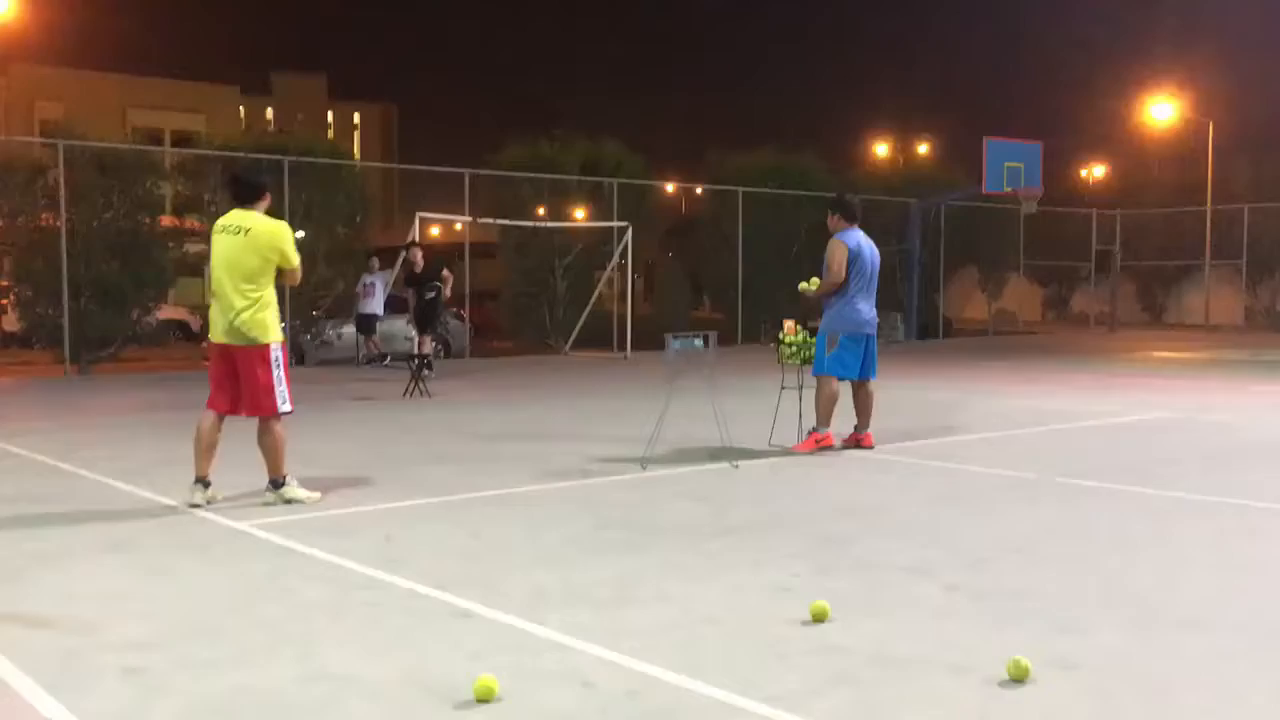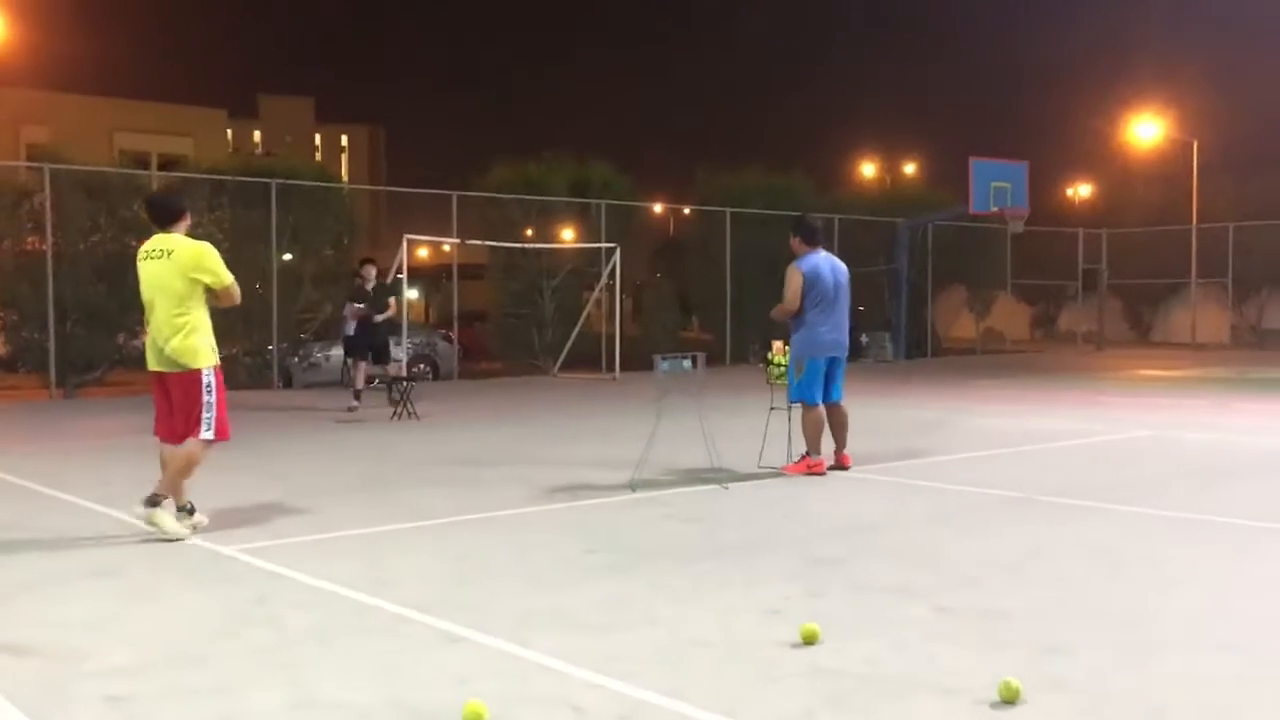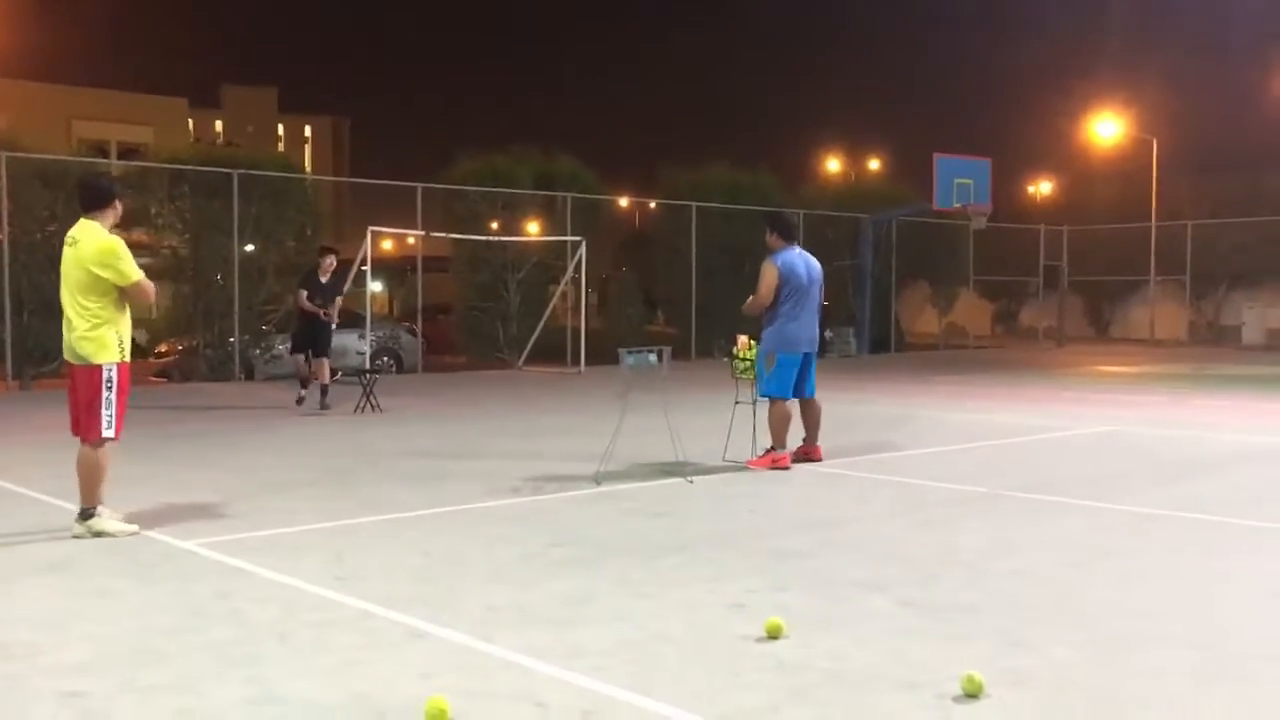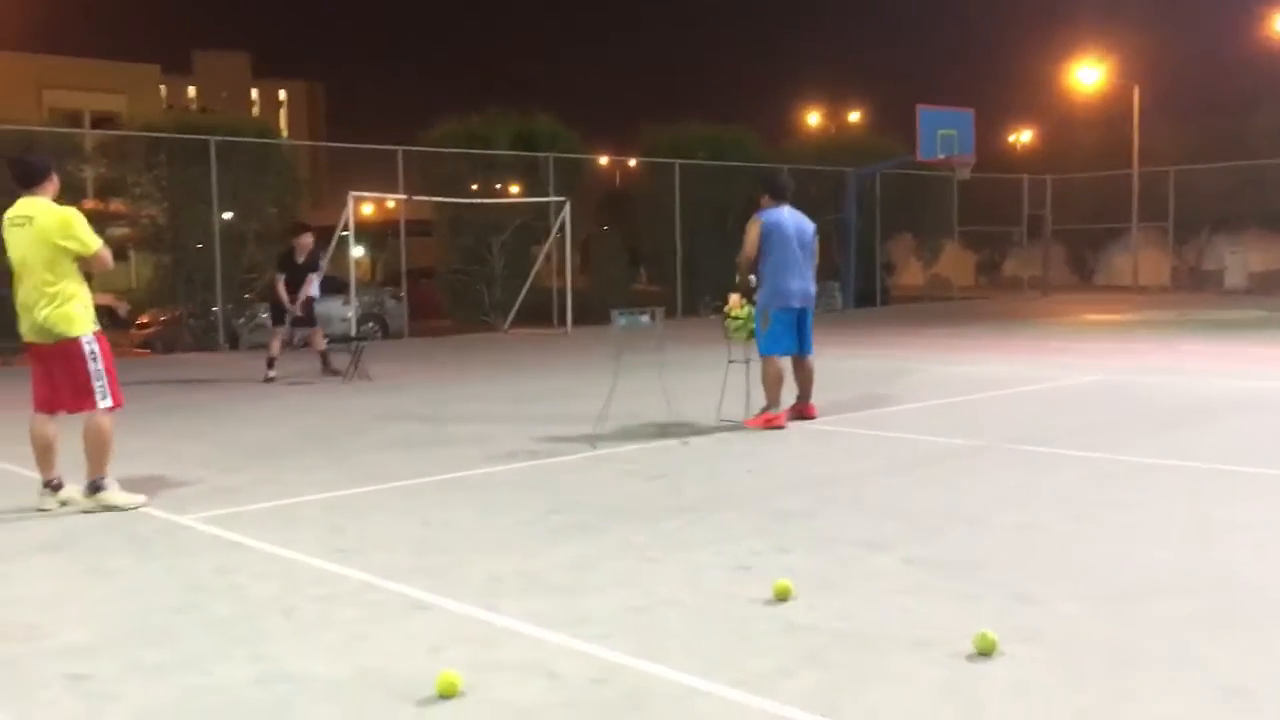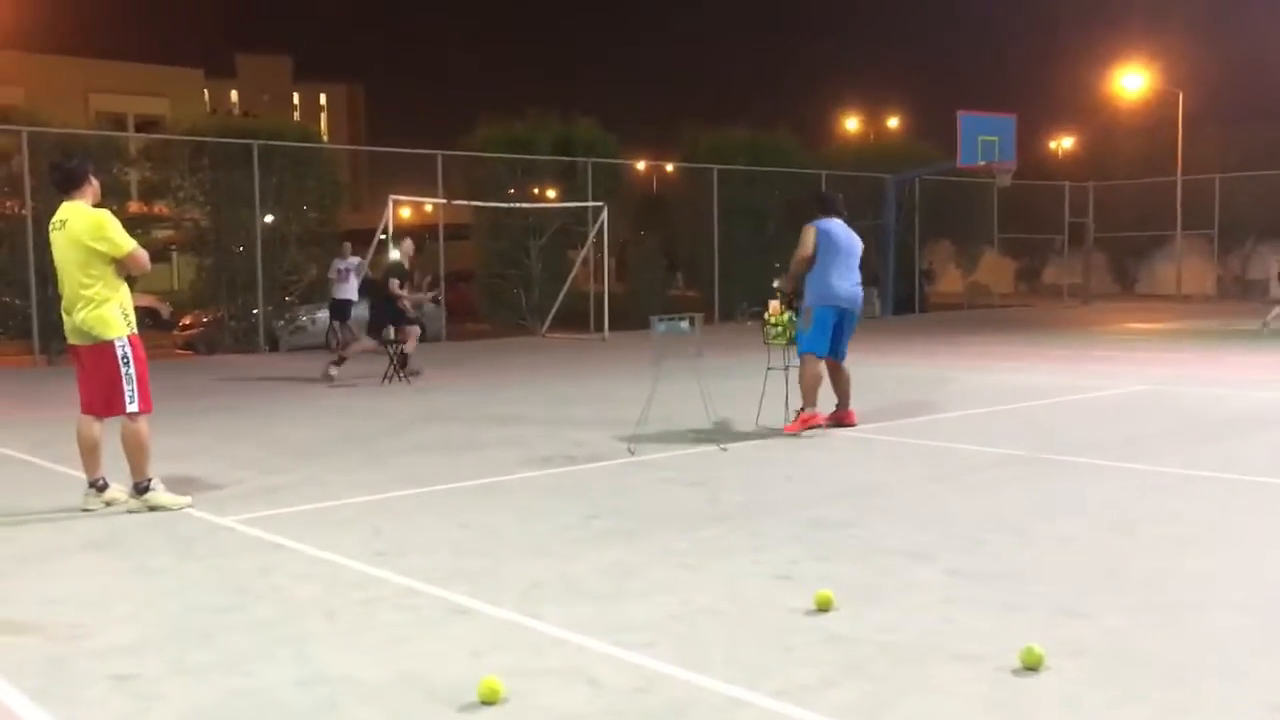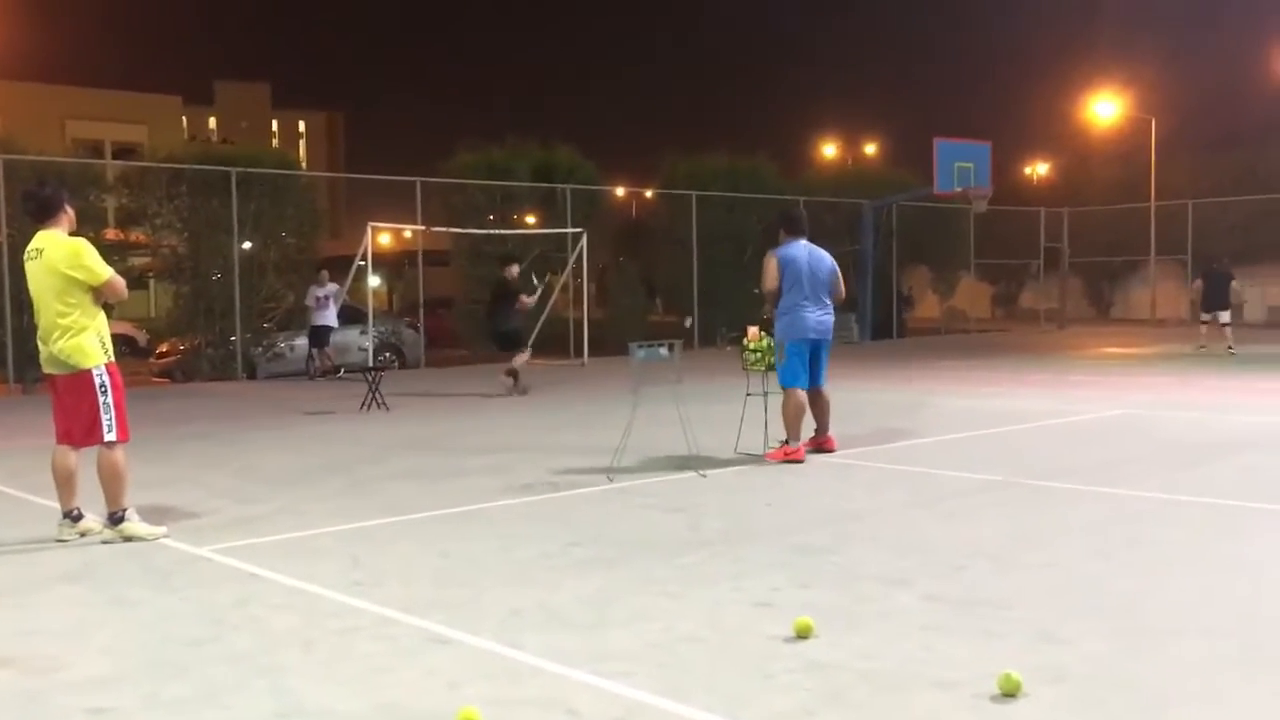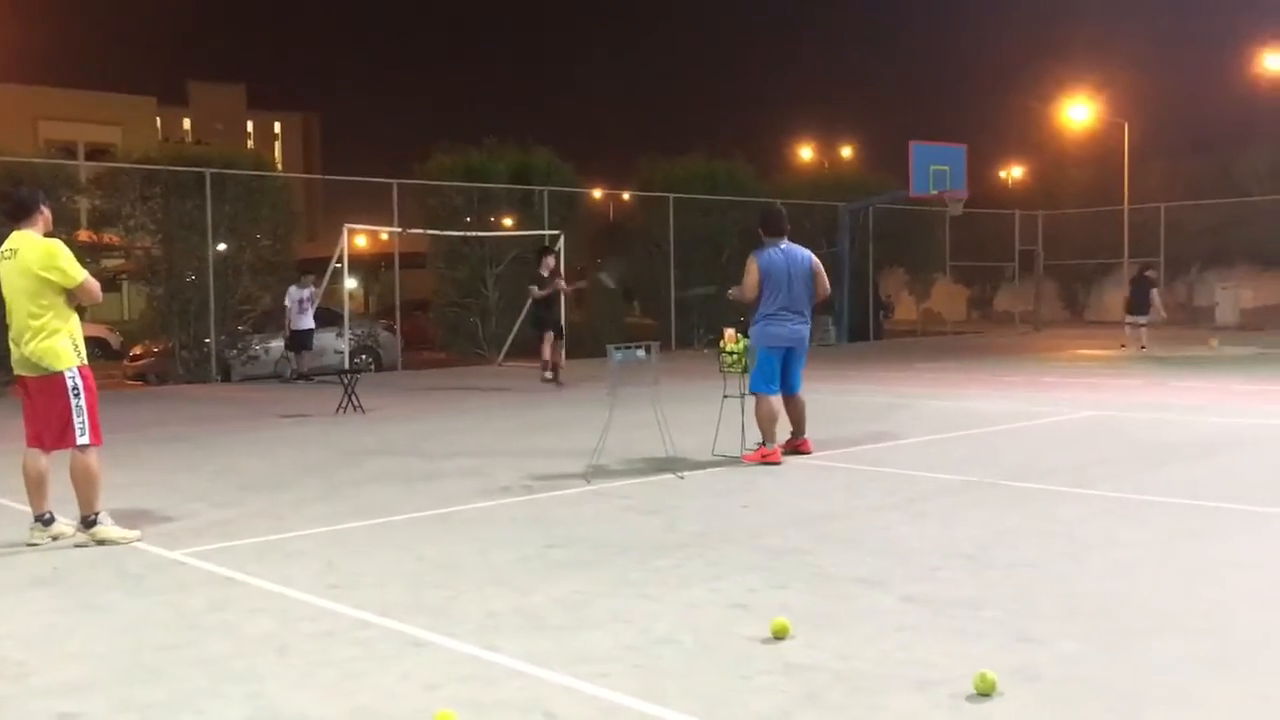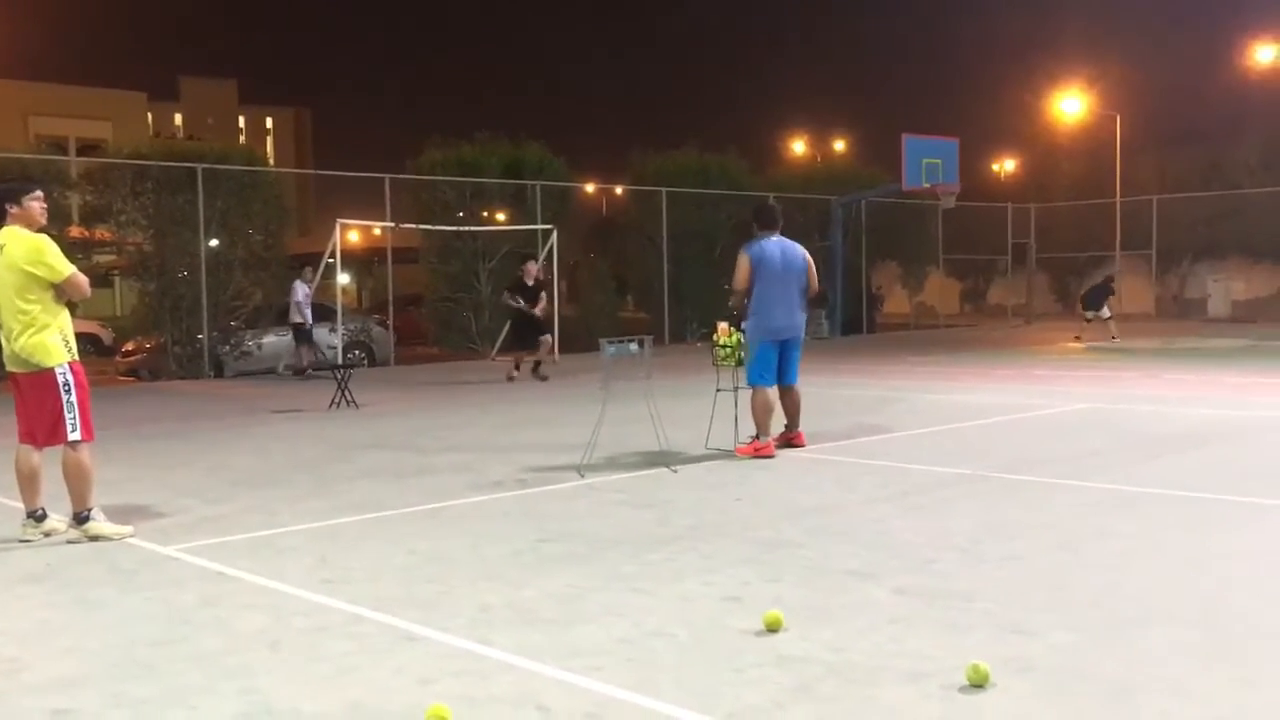
dt=0.7s
person 1, frame 1
left shoulder: (221, 227)
right shoulder: (275, 229)
right elbow: (294, 277)
left wrist: (260, 272)
left hip: (221, 330)
right hip: (258, 332)
left knee: (215, 410)
right knee: (272, 412)
left ankle: (200, 484)
right ankle: (279, 484)
person 1, frame 2
left shoulder: (144, 253)
right shoulder: (198, 251)
right elbow: (233, 297)
left wrist: (197, 294)
left hip: (158, 357)
right hip: (193, 356)
left knee: (170, 437)
right knee: (202, 436)
left ankle: (183, 510)
right ankle: (158, 502)
person 1, frame 3
left shoulder: (76, 237)
right shoulder: (107, 244)
right elbow: (145, 295)
left wrist: (123, 286)
right wrist: (139, 283)
left hip: (80, 347)
right hip: (103, 350)
left knee: (89, 435)
right knee: (98, 436)
left ankle: (90, 506)
right ankle: (90, 515)
person 1, frame 4
right shoulder: (63, 217)
right elbow: (104, 262)
left hip: (35, 326)
right hip: (72, 324)
left knee: (44, 410)
right knee: (101, 405)
left ankle: (51, 487)
right ankle: (99, 486)
person 1, frame 5
left shoulder: (59, 222)
right shoulder: (97, 219)
right elbow: (141, 263)
left wrist: (116, 265)
right wrist: (123, 260)
left hip: (80, 326)
right hip: (110, 326)
left knee: (91, 410)
right knee: (134, 409)
left ankle: (96, 487)
right ankle: (144, 488)
person 1, frame 6
left shoulder: (33, 252)
right shoulder: (74, 247)
right elbow: (119, 291)
left wrist: (91, 291)
right wrist: (100, 287)
left hip: (56, 355)
right hip: (87, 355)
left knee: (66, 441)
right knee: (111, 439)
left ankle: (71, 518)
right ankle: (119, 519)
person 1, frame 7
right shoulder: (48, 248)
right elbow: (93, 293)
left wrist: (65, 290)
right wrist: (73, 288)
right hip: (59, 358)
left knee: (38, 444)
right knee: (84, 442)
left ankle: (43, 522)
right ankle: (92, 523)
person 1, frame 8
right shoulder: (35, 243)
right elbow: (82, 289)
left wrist: (57, 287)
right wrist: (65, 284)
right hip: (50, 353)
left knee: (30, 440)
right knee: (77, 438)
left ankle: (35, 518)
right ankle: (85, 519)
person 2, frame 1
left shoulder: (839, 241)
right shoulder: (870, 245)
left elbow: (836, 277)
left wrist: (816, 293)
right wrist: (824, 290)
left hip: (841, 320)
right hip: (866, 320)
left knee: (827, 375)
right knee: (862, 379)
left ankle: (822, 433)
right ankle: (862, 434)
person 2, frame 2
left shoulder: (799, 268)
right shoulder: (839, 265)
left elbow: (790, 306)
left wrist: (774, 314)
left hip: (810, 344)
right hip: (837, 342)
left knee: (810, 402)
right knee: (833, 400)
left ankle: (814, 459)
right ankle: (841, 454)
person 2, frame 3
left shoulder: (774, 263)
right shoulder: (813, 262)
left elbow: (763, 300)
right elbow: (819, 299)
left wrist: (747, 308)
left hip: (781, 339)
right hip: (808, 337)
left knee: (777, 396)
right knee: (807, 394)
left ankle: (778, 453)
right ankle: (811, 447)
person 2, frame 4
left shoulder: (761, 220)
right shoulder: (807, 222)
left elbow: (748, 255)
right elbow: (814, 261)
left wrist: (743, 274)
left hip: (775, 295)
right hip: (805, 293)
left knee: (771, 353)
right knee: (801, 353)
left ankle: (773, 412)
right ankle: (805, 404)
person 2, frame 5
left shoulder: (814, 227)
right shoulder: (854, 238)
left elbow: (804, 254)
left wrist: (791, 279)
left hip: (822, 298)
right hip: (852, 300)
left knee: (811, 354)
right knee: (835, 358)
left ankle: (809, 413)
right ankle: (844, 412)
person 2, frame 6
left shoulder: (776, 255)
right shoulder: (825, 257)
left elbow: (769, 288)
right elbow: (840, 295)
left wrist: (774, 305)
left hip: (793, 327)
right hip: (823, 326)
left knee: (793, 386)
right knee: (816, 385)
left ankle: (793, 446)
right ankle: (823, 437)
person 2, frame 7
left shoulder: (757, 259)
right shoulder: (808, 257)
left elbow: (750, 295)
right elbow: (824, 291)
left wrist: (736, 293)
left hip: (768, 332)
right hip: (799, 332)
left knee: (765, 392)
right knee: (791, 390)
left ankle: (769, 448)
right ankle: (799, 439)
person 2, frame 8
left shoulder: (750, 251)
right shoulder: (799, 251)
left elbow: (739, 287)
right elbow: (812, 288)
left wrist: (737, 300)
left hip: (763, 326)
right hip: (794, 325)
left knee: (762, 384)
right knee: (788, 382)
left ankle: (763, 441)
right ankle: (793, 432)
